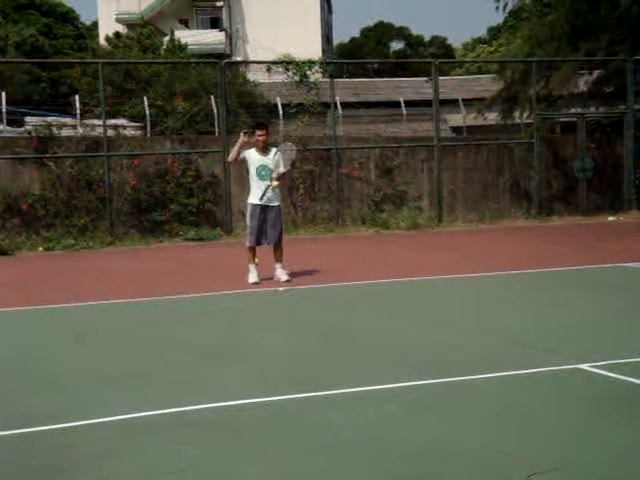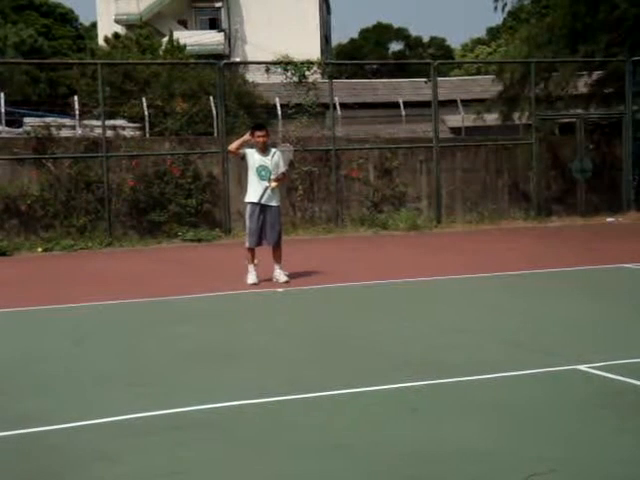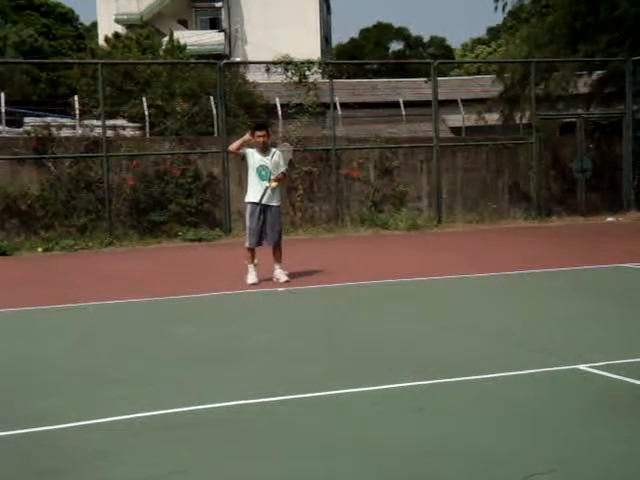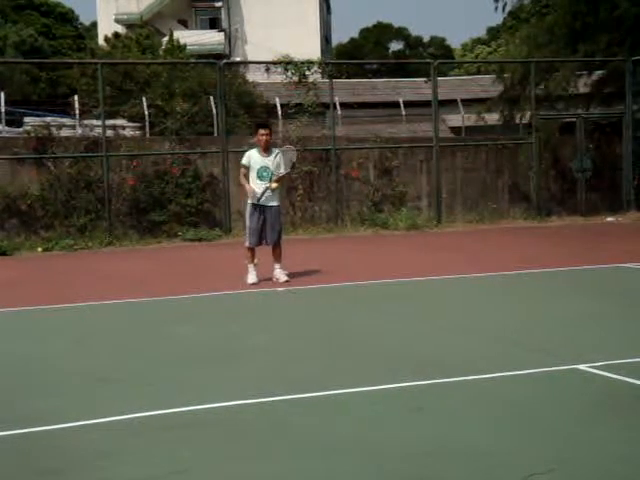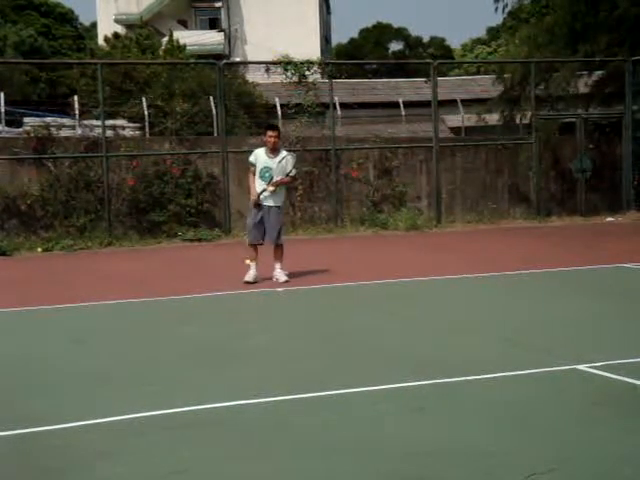
dt=0.5s
person 1, frame 1
left shoulder: (276, 153)
right shoulder: (248, 154)
left elbow: (282, 174)
right elbow: (230, 159)
left wrist: (279, 178)
right wrist: (241, 142)
left hip: (273, 201)
right hip: (255, 201)
left knee: (277, 237)
right knee: (252, 238)
left ankle: (279, 269)
right ankle: (252, 270)
person 1, frame 2
left shoulder: (276, 154)
right shoulder: (249, 153)
left elbow: (283, 175)
right elbow: (231, 149)
left wrist: (278, 179)
right wrist: (245, 138)
left hip: (273, 201)
right hip: (254, 201)
left knee: (276, 238)
right knee: (251, 239)
left ankle: (278, 270)
right ankle: (251, 271)
person 1, frame 3
left shoulder: (277, 153)
right shoulder: (249, 153)
left elbow: (283, 174)
right elbow: (232, 149)
left wrist: (278, 178)
right wrist: (245, 138)
left hip: (273, 201)
right hip: (254, 201)
left knee: (276, 238)
right knee: (251, 238)
left ankle: (278, 270)
right ankle: (251, 271)
person 1, frame 4
left shoulder: (278, 154)
right shoulder: (249, 155)
left elbow: (282, 175)
right elbow: (242, 176)
left wrist: (278, 179)
right wrist: (247, 187)
left hip: (273, 202)
right hip: (255, 202)
left knee: (276, 238)
right knee: (252, 239)
left ankle: (277, 270)
right ankle: (251, 271)
person 1, frame 5
left shoulder: (286, 157)
right shoulder: (257, 153)
left elbow: (291, 178)
right elbow: (251, 174)
left wrist: (279, 182)
right wrist: (253, 191)
left hip: (275, 203)
right hip: (258, 201)
left knee: (277, 239)
right knee: (253, 238)
left ankle: (278, 271)
right ankle: (252, 270)
